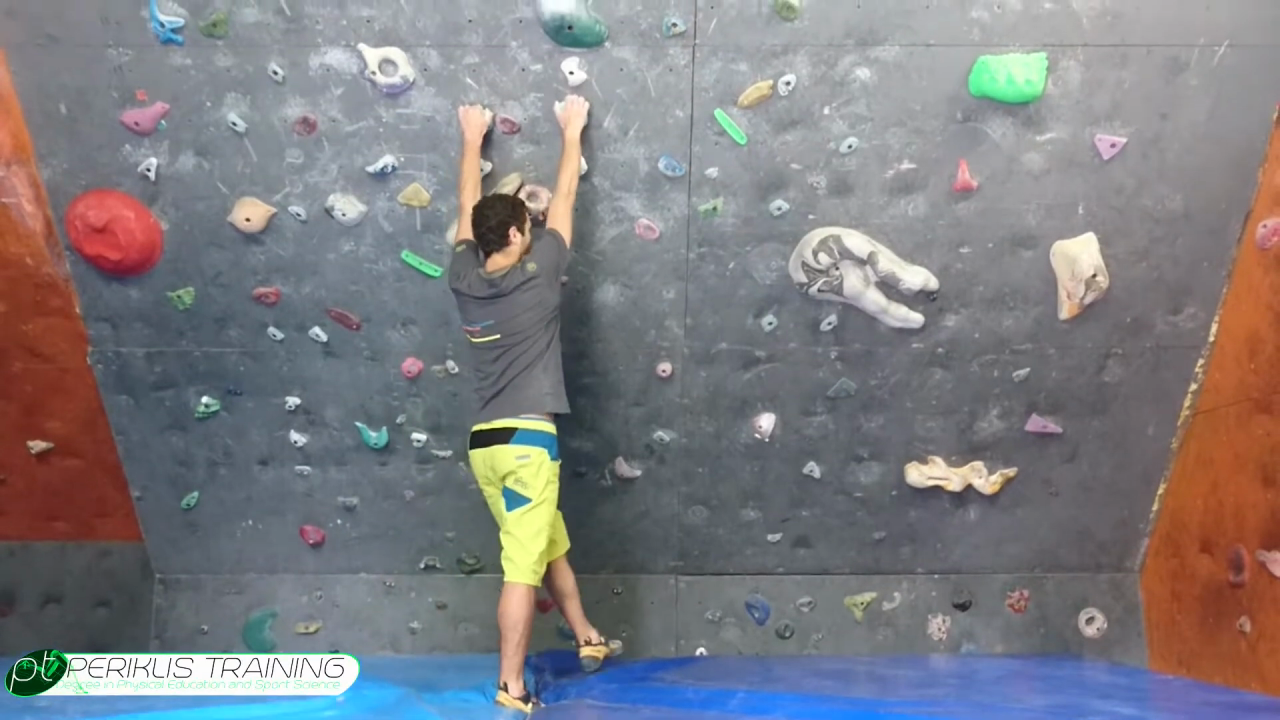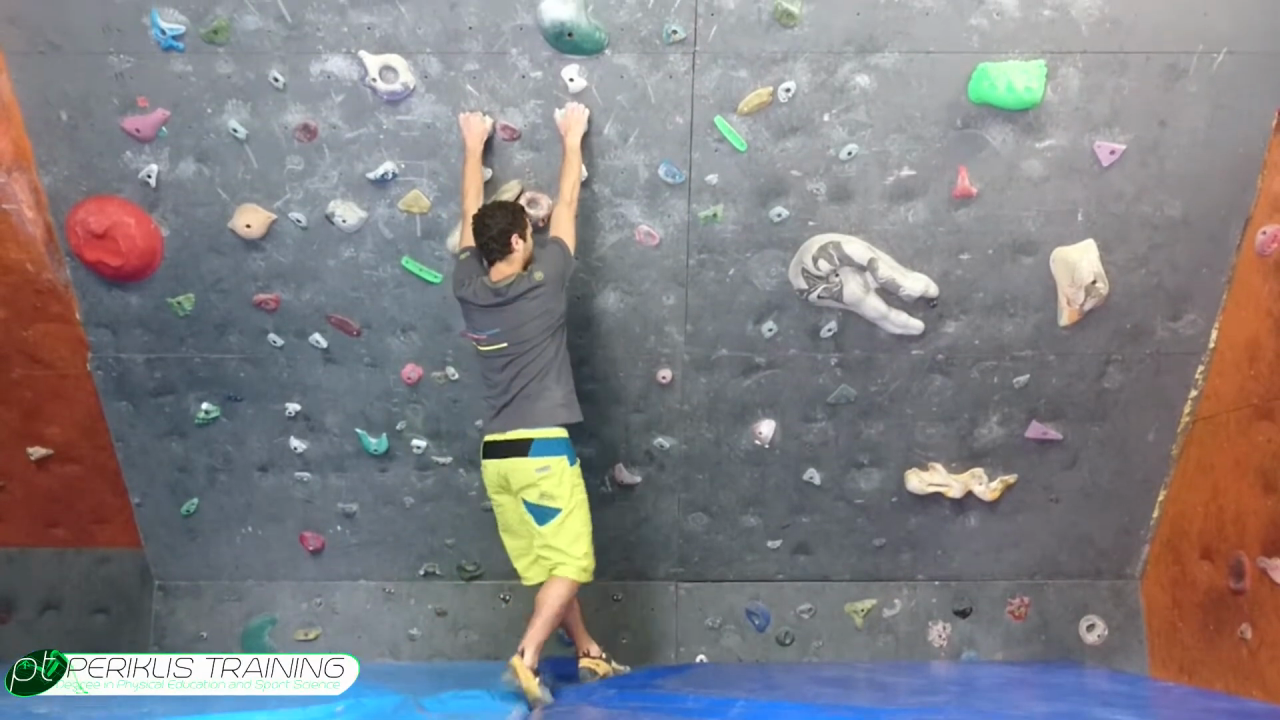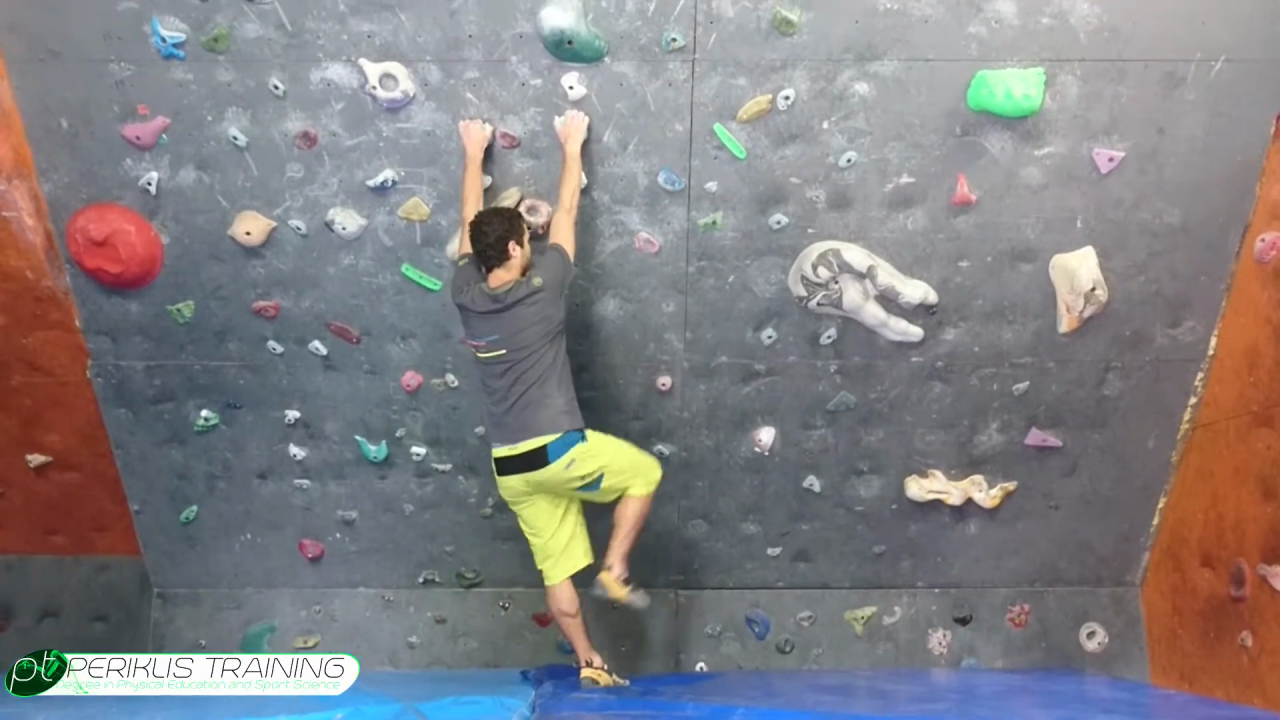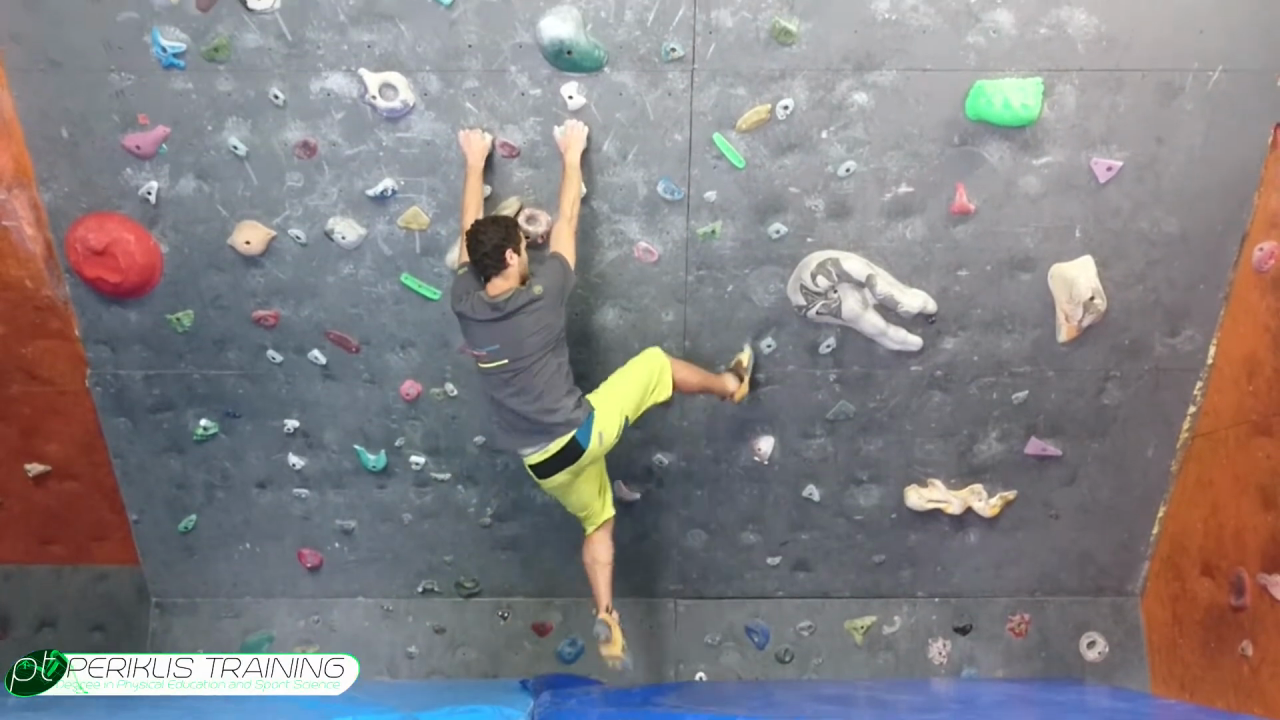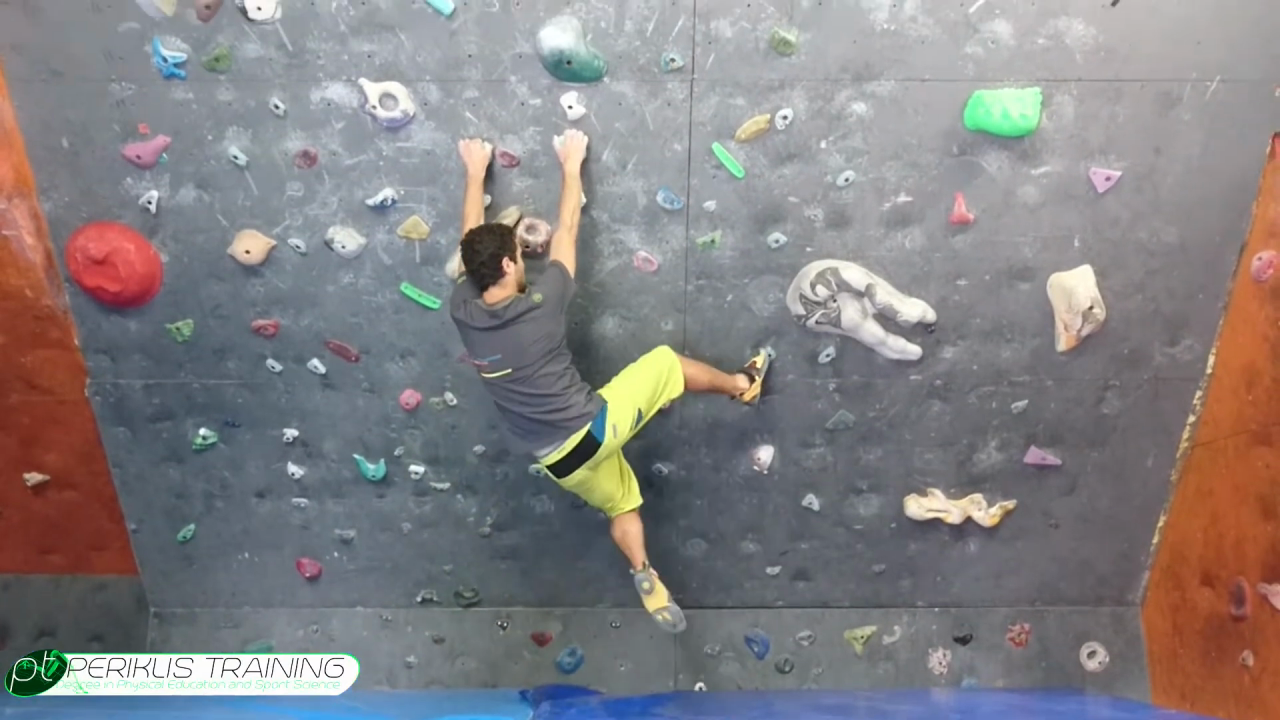
dt=0.3s
person 1, frame 1
left shoulder: (463, 279)
right shoulder: (536, 275)
left elbow: (468, 208)
right elbow: (564, 200)
left wrist: (472, 139)
right wrist: (571, 133)
left hip: (483, 442)
right hip: (526, 440)
left knee: (552, 545)
right knee: (523, 567)
left ankle: (588, 640)
right ankle: (511, 688)
person 1, frame 2
left shoulder: (468, 288)
right shoulder: (542, 284)
left elbow: (471, 217)
right elbow: (565, 208)
left wrist: (474, 145)
right wrist: (572, 141)
left hip: (495, 456)
right hip: (541, 450)
left knee: (548, 562)
right knee: (569, 564)
left ankle: (589, 652)
right ankle: (527, 659)
person 1, frame 3
left shoulder: (466, 294)
right shoulder: (542, 289)
left elbow: (471, 224)
right elbow: (566, 214)
left wrist: (474, 153)
right wrist: (572, 147)
left hip: (508, 464)
right hip: (557, 448)
left knee: (559, 565)
right knee: (644, 474)
left ankle: (590, 662)
right ankle: (615, 571)
person 1, frame 4
left shoulder: (464, 303)
right shoulder: (541, 298)
left elbow: (471, 233)
right elbow: (566, 225)
left wrist: (475, 163)
right wrist: (572, 156)
left hip: (540, 461)
right hip: (581, 432)
left knee: (597, 522)
right knee: (656, 364)
left ankle: (608, 616)
right ankle: (729, 384)
person 1, frame 5
left shoulder: (462, 311)
right shoulder: (541, 304)
left elbow: (473, 238)
right elbow: (567, 231)
left wrist: (475, 171)
right wrist: (571, 163)
left hip: (559, 460)
right hip: (596, 425)
left knee: (622, 506)
right knee: (665, 362)
left ankle: (643, 574)
right ankle: (740, 383)
